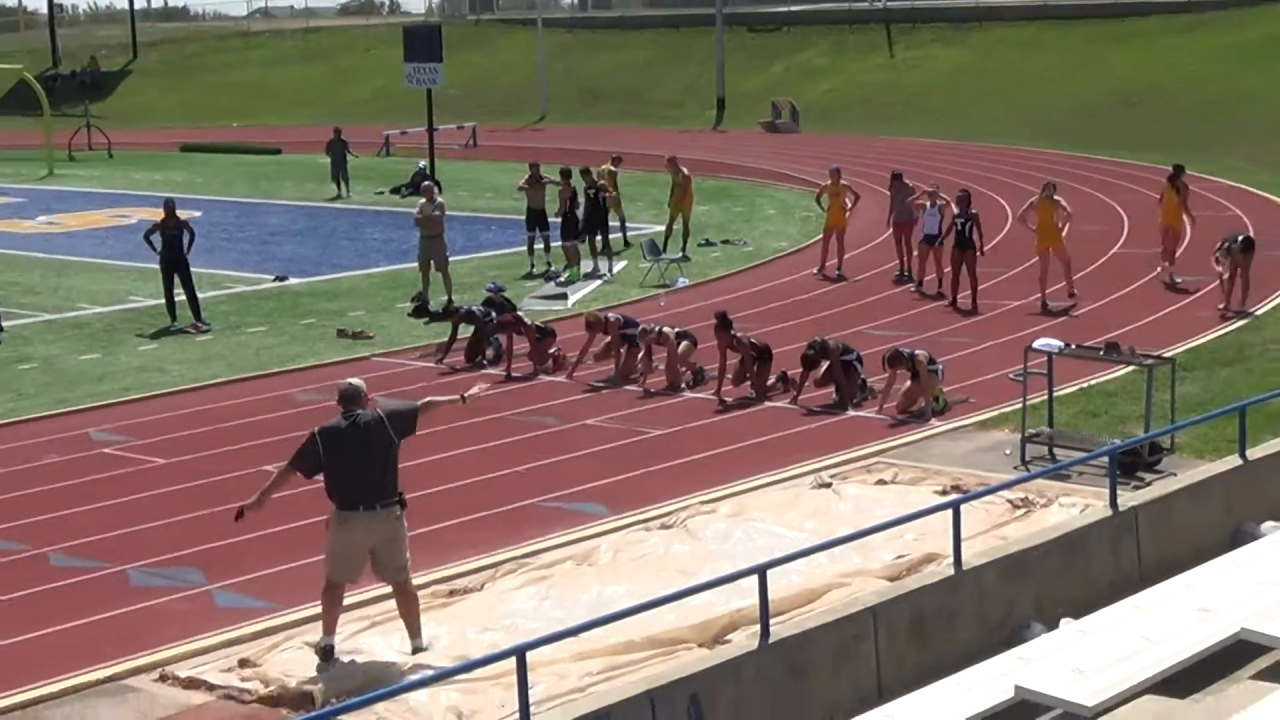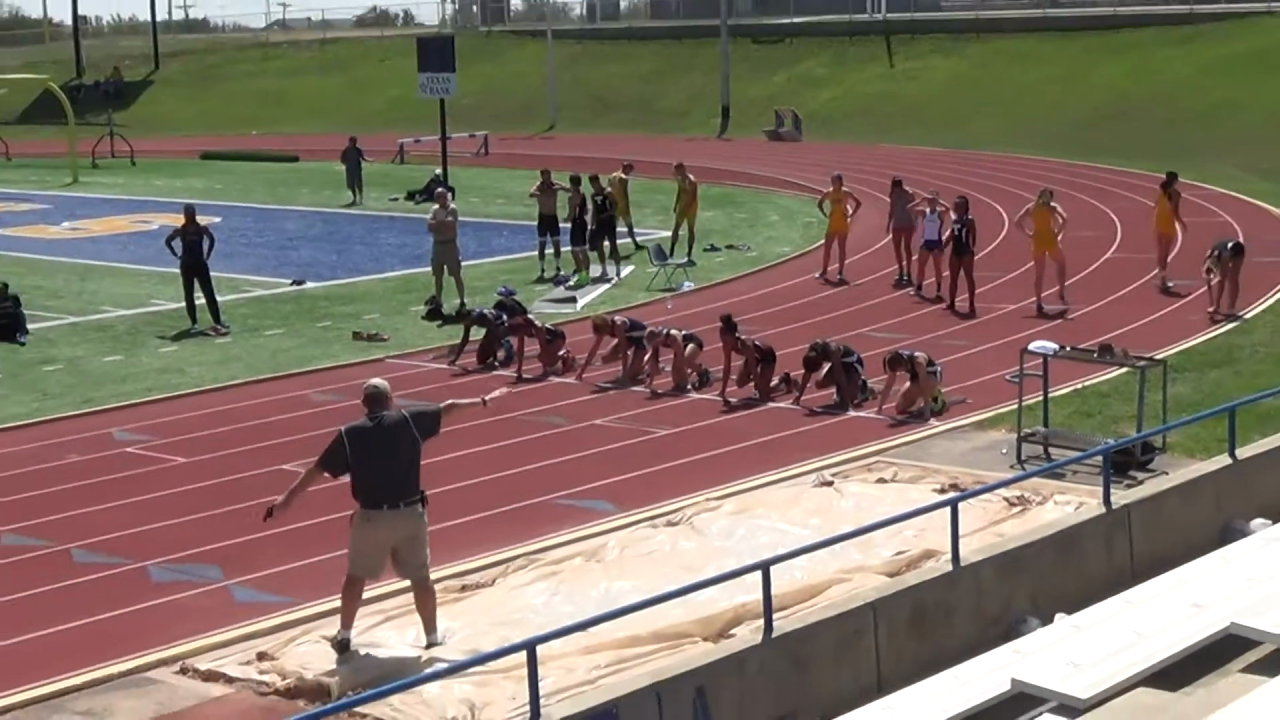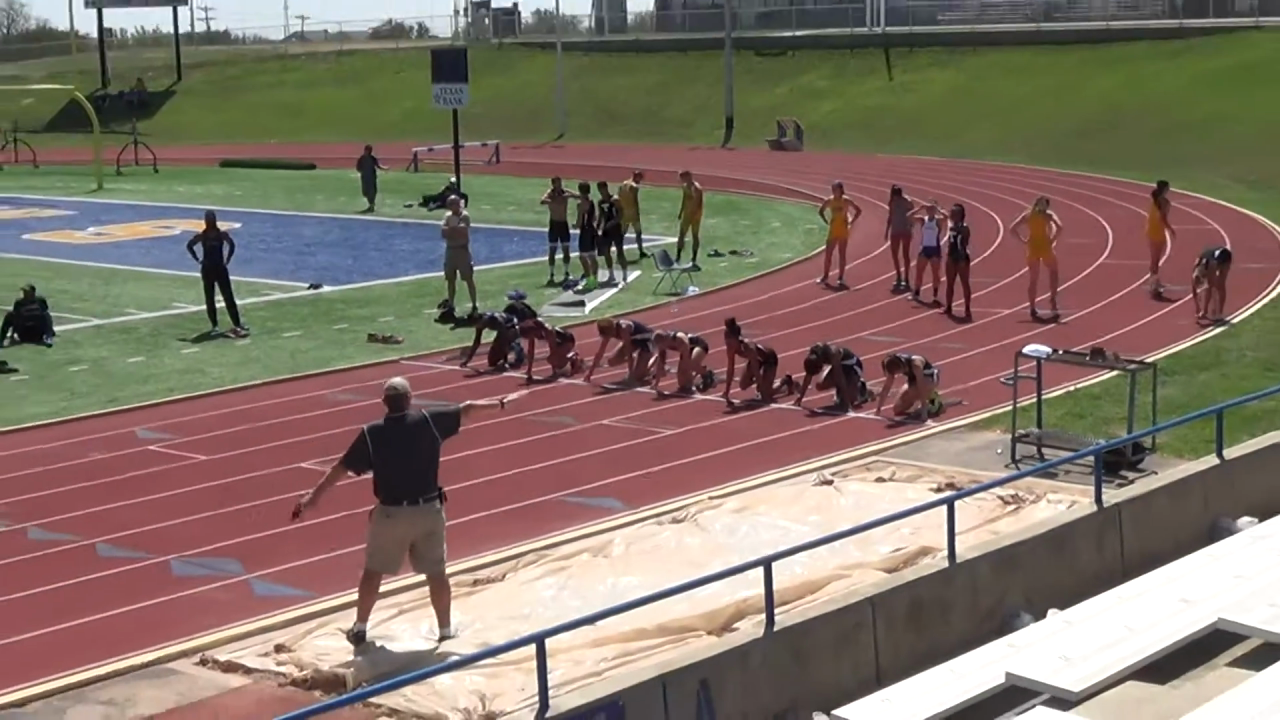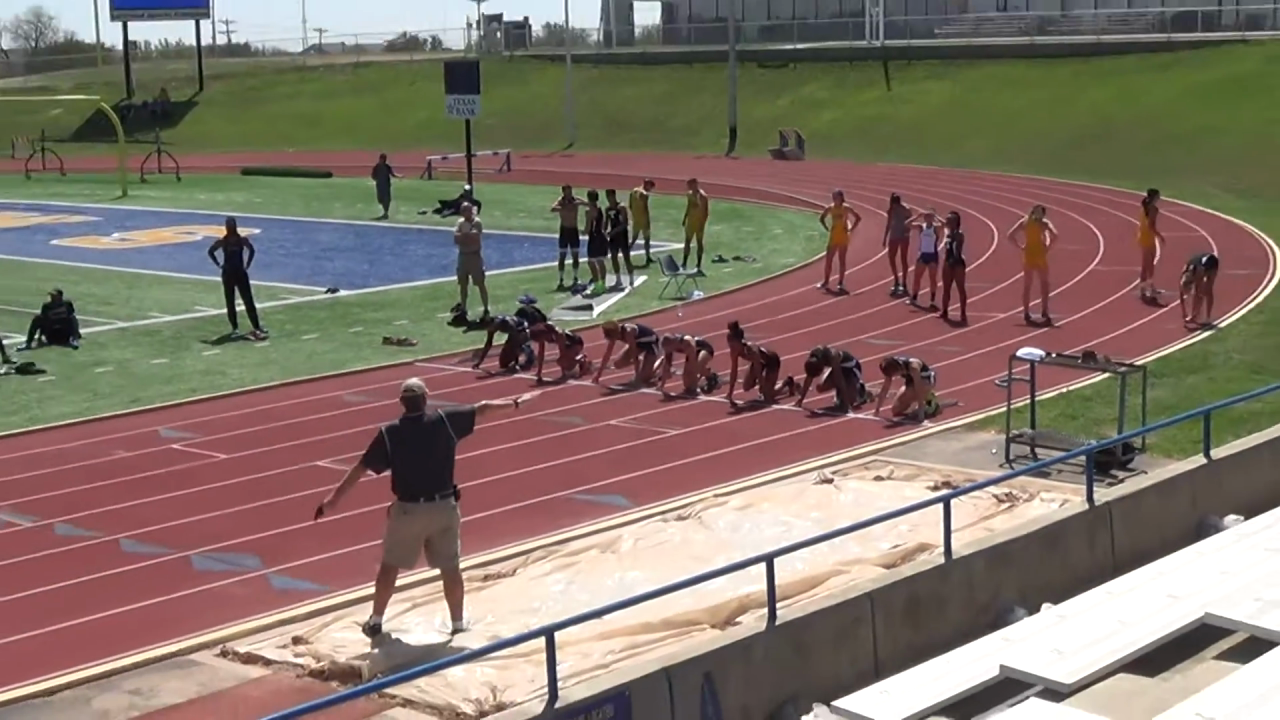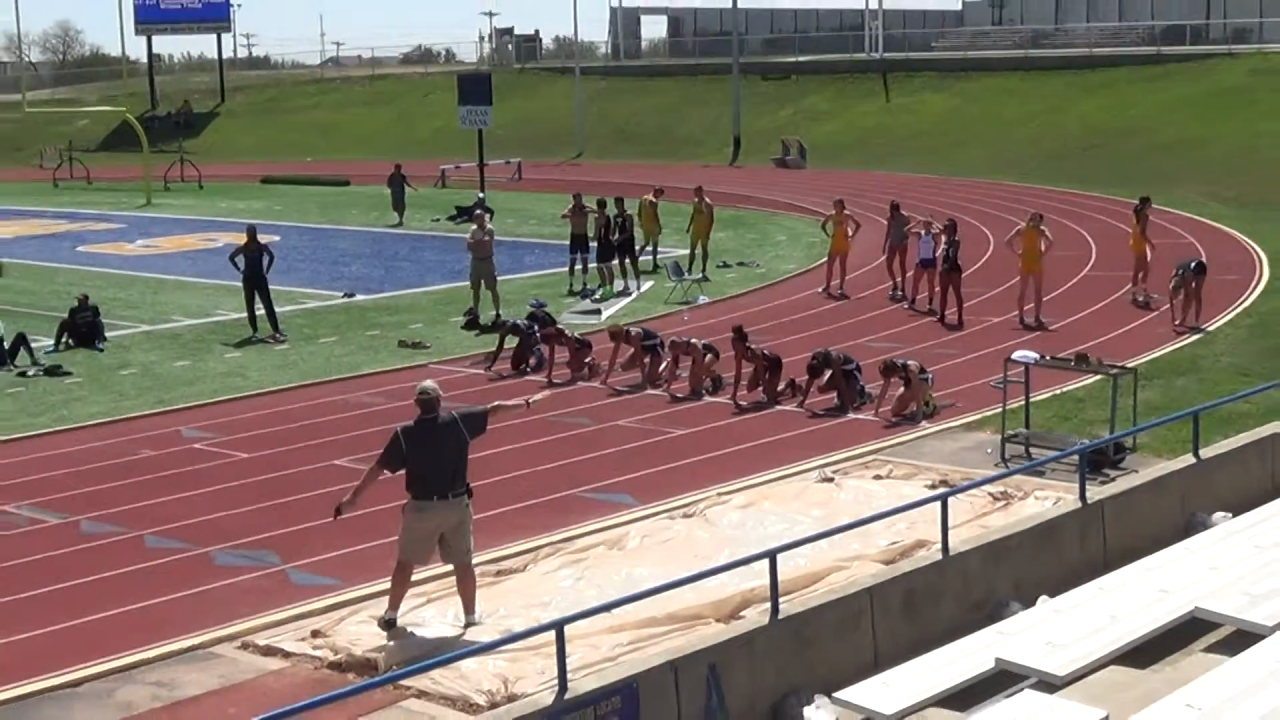
dt=0.1s
person 1, frame 1
left shoulder: (323, 434)
right shoulder: (384, 420)
left elbow: (290, 469)
right elbow: (426, 407)
left wrist: (260, 499)
left hip: (347, 519)
right hip: (387, 515)
left knee: (335, 581)
right knee: (402, 582)
left ankle: (327, 643)
person 1, frame 2
left shoulder: (349, 434)
right shoulder: (408, 421)
left elbow: (317, 470)
right elbow: (449, 408)
left wrist: (287, 498)
right wrist: (484, 401)
left hip: (371, 517)
right hip: (410, 513)
left knee: (355, 577)
right knee: (421, 578)
left ankle: (344, 636)
right ankle: (432, 637)
person 1, frame 3
left shoulder: (371, 433)
right shoulder: (429, 421)
left elbow: (341, 468)
right elbow: (468, 409)
left wrist: (314, 496)
right wrist: (502, 402)
left hip: (390, 513)
right hip: (428, 510)
left knee: (373, 571)
right knee: (437, 573)
left ankle: (359, 628)
right ankle: (446, 631)
person 1, frame 4
left shoulder: (389, 433)
right shoulder: (444, 420)
left elbow: (362, 467)
right elbow: (483, 409)
left wrist: (335, 496)
right wrist: (516, 402)
left hip: (407, 510)
right hip: (444, 506)
left knee: (390, 566)
right knee: (450, 568)
left ankle: (375, 621)
right ankle: (458, 624)
person 1, frame 5
left shoulder: (405, 434)
right shoulder: (458, 421)
left elbow: (379, 467)
right elbow: (495, 409)
left wrist: (353, 496)
right wrist: (528, 402)
left hip: (422, 508)
right hip: (457, 505)
left knee: (405, 563)
right knee: (463, 564)
left ankle: (390, 616)
right ankle: (470, 618)
